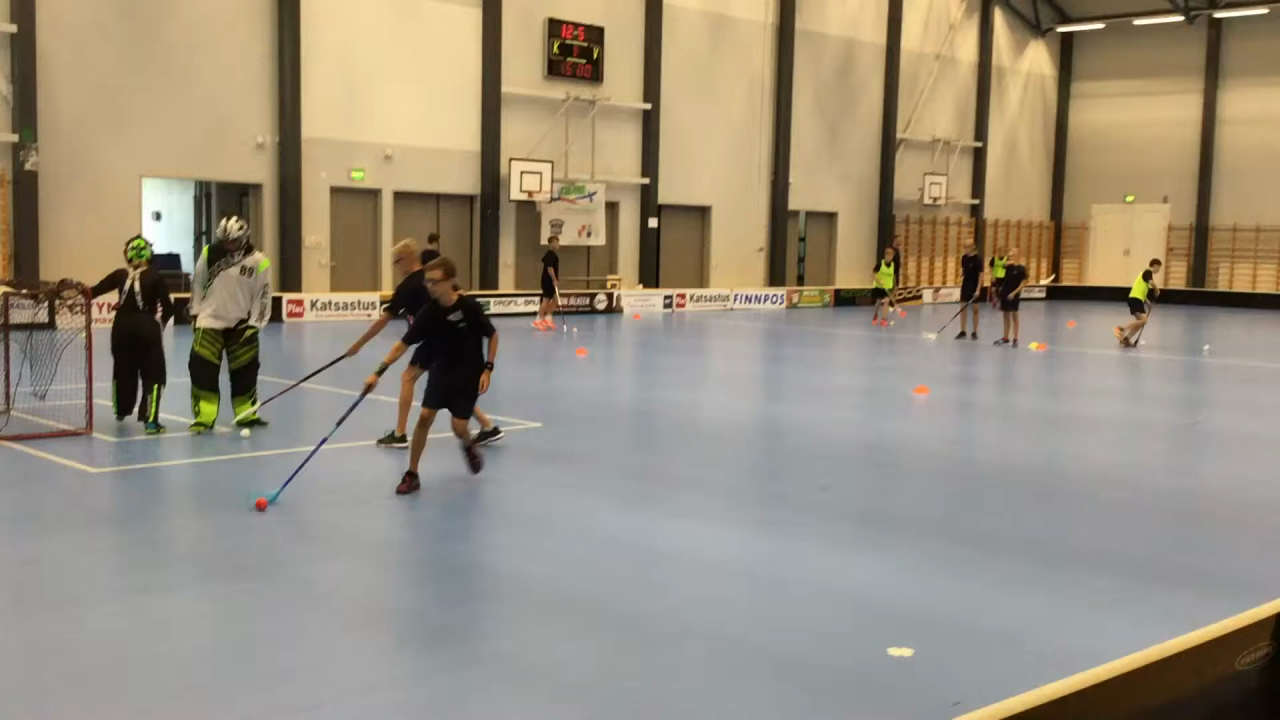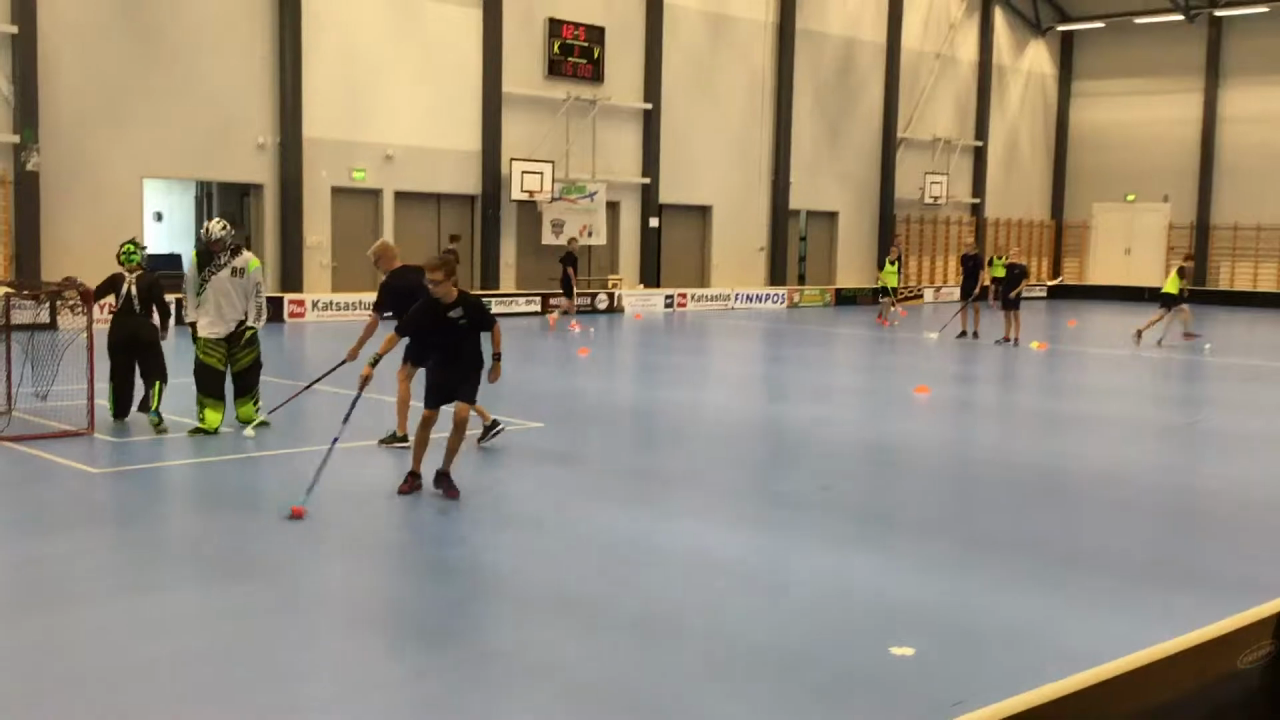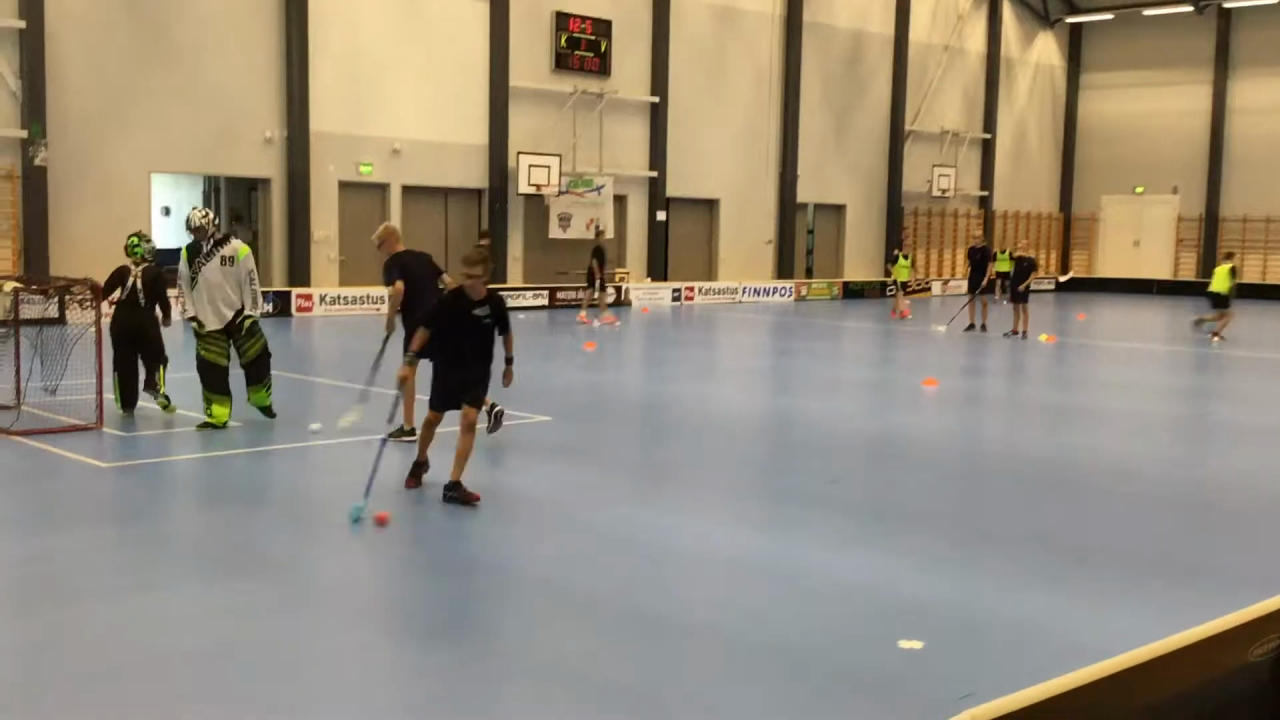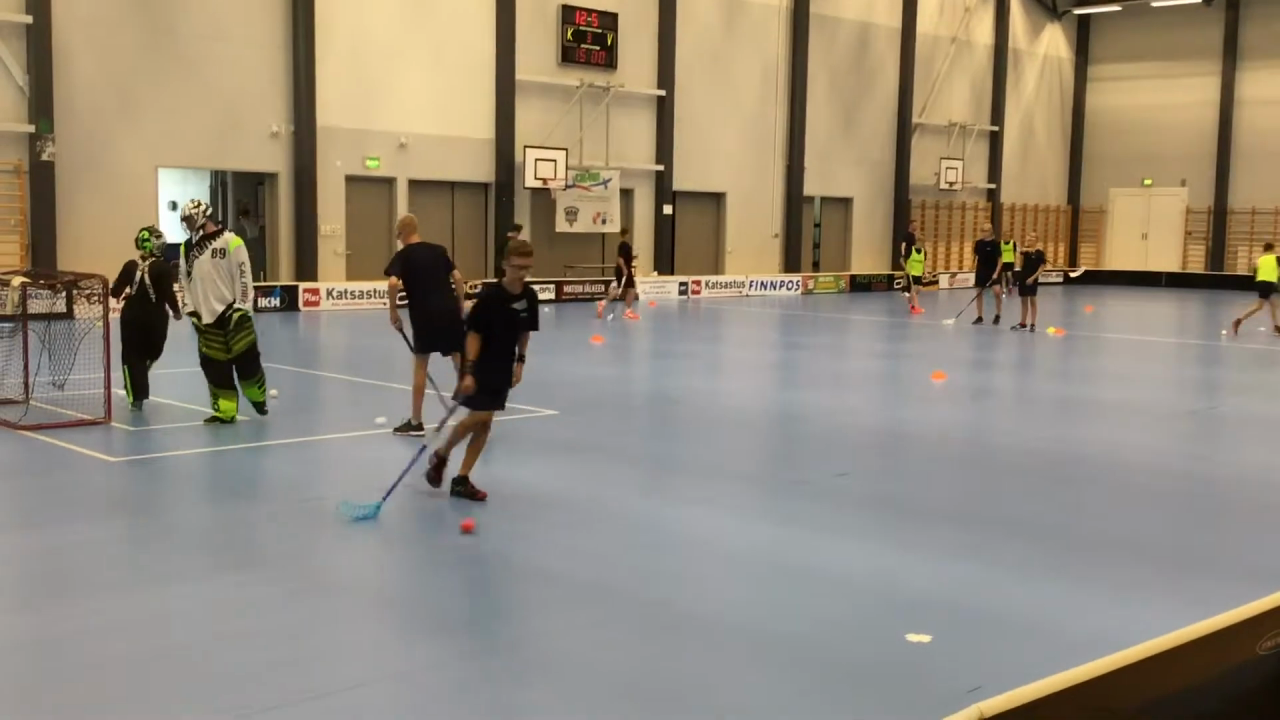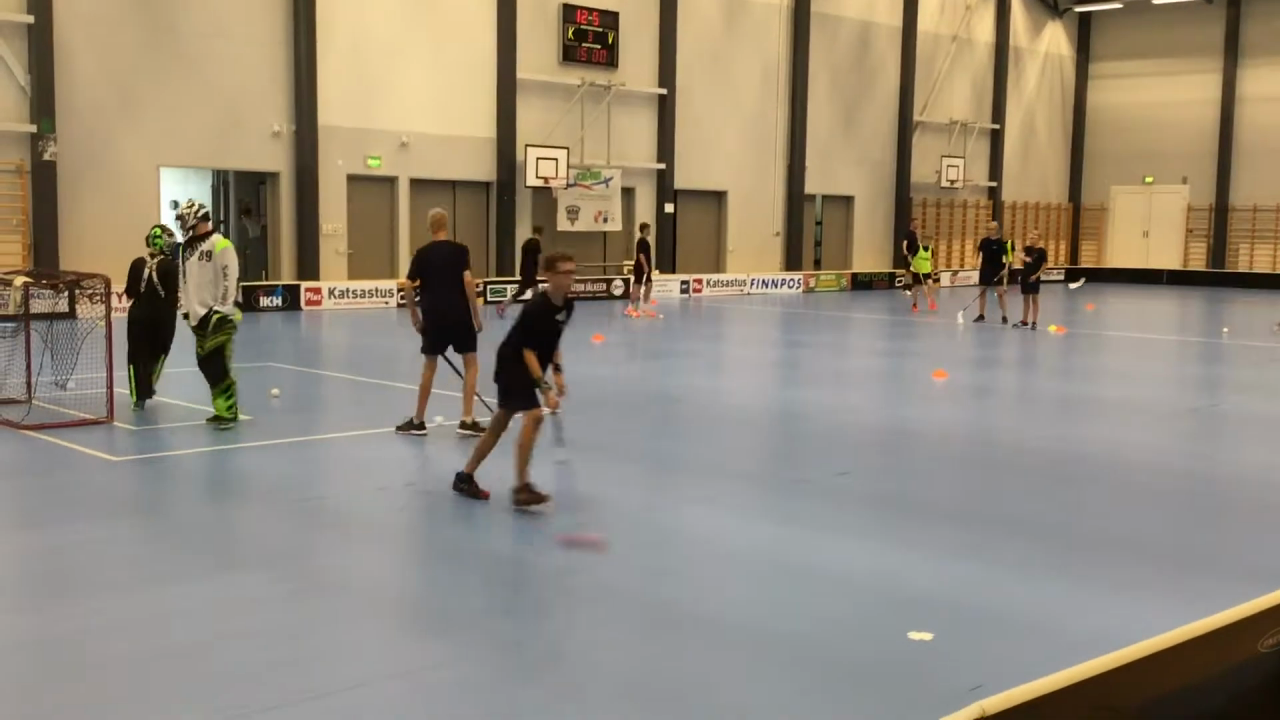
dt=0.2s
person 1, frame 1
left shoulder: (470, 307)
right shoulder: (429, 313)
left elbow: (493, 336)
right elbow: (404, 343)
left wrist: (487, 370)
right wrist: (378, 372)
left hip: (469, 372)
right hip: (442, 369)
left knee: (459, 426)
right knee: (426, 416)
left ankle: (469, 444)
right ankle: (412, 474)
person 1, frame 2
left shoulder: (471, 303)
right shoulder: (424, 307)
left elbow: (494, 327)
right elbow: (397, 335)
left wrist: (496, 360)
right wrist: (372, 364)
left hip: (469, 368)
right hip: (439, 366)
left knee: (462, 416)
right knee: (428, 417)
left ankle: (444, 472)
right ankle: (415, 475)
person 1, frame 3
left shoulder: (496, 302)
right shoulder: (450, 299)
left elbow: (506, 333)
right elbow: (425, 329)
left wrist: (509, 364)
right wrist: (408, 362)
left hip: (479, 370)
right hip: (448, 366)
left knee: (469, 420)
right knee: (433, 417)
left ankle: (454, 485)
right ankle: (421, 462)
person 1, frame 4
left shoulder: (530, 298)
right shoulder: (490, 295)
right elbow: (473, 333)
left wrist: (520, 361)
right wrist: (468, 372)
left hip: (503, 366)
right hip: (478, 361)
left knee: (485, 422)
right knee: (478, 417)
left ankle: (462, 479)
right ankle: (441, 455)
person 1, frame 5
left shoulder: (568, 305)
right shoulder: (536, 308)
right elbow: (527, 351)
left wrist: (557, 371)
right wrist: (544, 387)
left hip: (535, 368)
right hip: (512, 365)
left knee: (500, 424)
right knee: (534, 416)
left ankle: (466, 477)
right ankle: (521, 488)
person 2, frame 1
left shoulder: (258, 261)
right shoulder: (209, 254)
left elbow: (263, 295)
right elbow: (197, 284)
left wrist: (254, 323)
right wrist: (196, 313)
left hip: (241, 324)
right hip: (210, 321)
left knee: (244, 369)
right knee: (203, 366)
left ankle: (246, 414)
right ankle: (205, 418)
person 2, frame 2
left shoulder: (248, 261)
right shoulder: (198, 260)
left elbow: (256, 295)
right elbow: (190, 290)
left wrist: (252, 324)
right wrist: (192, 320)
left hip: (239, 326)
right hip: (208, 327)
left knee: (248, 369)
right knee: (208, 373)
left ankle: (248, 414)
right ankle: (209, 422)
person 2, frame 3
left shoulder: (238, 248)
right shoulder: (188, 253)
left elbow: (251, 282)
right elbow: (184, 286)
left wrist: (250, 313)
right wrist: (191, 315)
left hip: (239, 316)
right hip: (208, 321)
left knee: (256, 359)
right knee: (211, 368)
left ankle: (262, 400)
right ankle: (217, 416)
person 2, frame 4
left shoulder: (231, 241)
right shoulder: (188, 247)
left elbow: (244, 276)
right elbow: (184, 280)
left wrist: (241, 308)
right wrist: (190, 309)
left hip: (233, 310)
right hip: (206, 315)
left knee: (244, 356)
right knee: (213, 363)
left ankle: (258, 396)
right ankle: (225, 410)
person 2, frame 5
left shoulder: (220, 244)
right shoulder: (187, 246)
left elbow: (231, 278)
right elbow: (184, 281)
left wrist: (225, 309)
right wrist: (186, 310)
left hip: (220, 313)
right hip: (200, 314)
left knee: (216, 357)
right knee: (206, 361)
left ankle: (226, 410)
right ankle: (226, 410)
person 3, frame 1
left shoulder: (407, 286)
left elbow: (384, 319)
left wrist: (358, 344)
left knee: (408, 377)
left ankle: (400, 434)
right ankle: (488, 427)
person 3, frame 2
left shoulder: (389, 285)
right shoulder: (419, 271)
left elbow: (374, 321)
left wrist: (356, 348)
left knee: (404, 376)
left ankle: (400, 434)
right ankle: (488, 422)
person 3, frame 3
left shoulder: (392, 263)
right shoulder: (423, 257)
left elbow: (398, 289)
right elbow: (449, 282)
left wrist: (390, 318)
left hip: (418, 323)
left ankle: (408, 428)
right ankle: (490, 407)
person 3, frame 4
left shoulder: (402, 255)
right shoulder: (438, 250)
left elbow: (393, 284)
right elbow: (458, 279)
left wrist: (392, 312)
right wrist: (460, 308)
left hip: (424, 317)
right hip: (449, 313)
left knee: (420, 366)
right knee: (460, 363)
left ankle: (415, 422)
person 3, frame 5
left shoulder: (423, 253)
right shoulder: (460, 249)
left elbow: (410, 286)
right elbow: (467, 281)
left wrist: (414, 316)
right wrist: (476, 314)
left hip: (433, 317)
right hip: (459, 316)
left knee: (429, 366)
right knee: (470, 364)
left ankle: (417, 421)
right ankle: (467, 420)
person 4, frame 1
left shoulder: (120, 275)
right shoulder: (154, 277)
left elbow: (94, 292)
right elbow: (168, 307)
right wrist: (162, 321)
left hip: (122, 326)
right hip: (147, 328)
left knee: (123, 371)
right knee: (154, 374)
left ankle: (121, 410)
right ankle: (150, 421)
person 4, frame 2
left shoulder: (116, 279)
right shoulder: (150, 280)
left elbow: (92, 296)
right elbow: (162, 308)
right wrist: (164, 328)
left hip: (119, 330)
right hip: (144, 331)
left knee: (120, 372)
right knee: (155, 374)
left ankle: (118, 413)
right ankle: (153, 413)
person 4, frame 3
left shoulder: (122, 271)
right shoulder: (155, 273)
left elbow: (103, 293)
right elbow: (162, 300)
right wrist: (167, 317)
left hip: (122, 321)
right hip: (146, 322)
left knee: (124, 364)
right knee: (156, 361)
left ankle: (127, 405)
right ankle: (158, 392)
person 4, frame 4
left shoulder: (129, 266)
right shoulder: (162, 267)
left elbow: (116, 293)
right elbow: (168, 295)
right wrist: (176, 311)
left hip: (132, 316)
right hip: (155, 316)
left knee: (131, 357)
right knee: (150, 354)
left ankle: (136, 398)
right ankle: (139, 393)
person 4, frame 5
left shoulder: (138, 263)
right shoulder: (170, 265)
left elbow: (130, 292)
right elbow: (173, 295)
right wrist: (179, 309)
left hip: (140, 313)
right hip: (163, 313)
left knee: (138, 355)
right knee: (160, 349)
left ankle: (139, 397)
right ankle: (148, 386)
